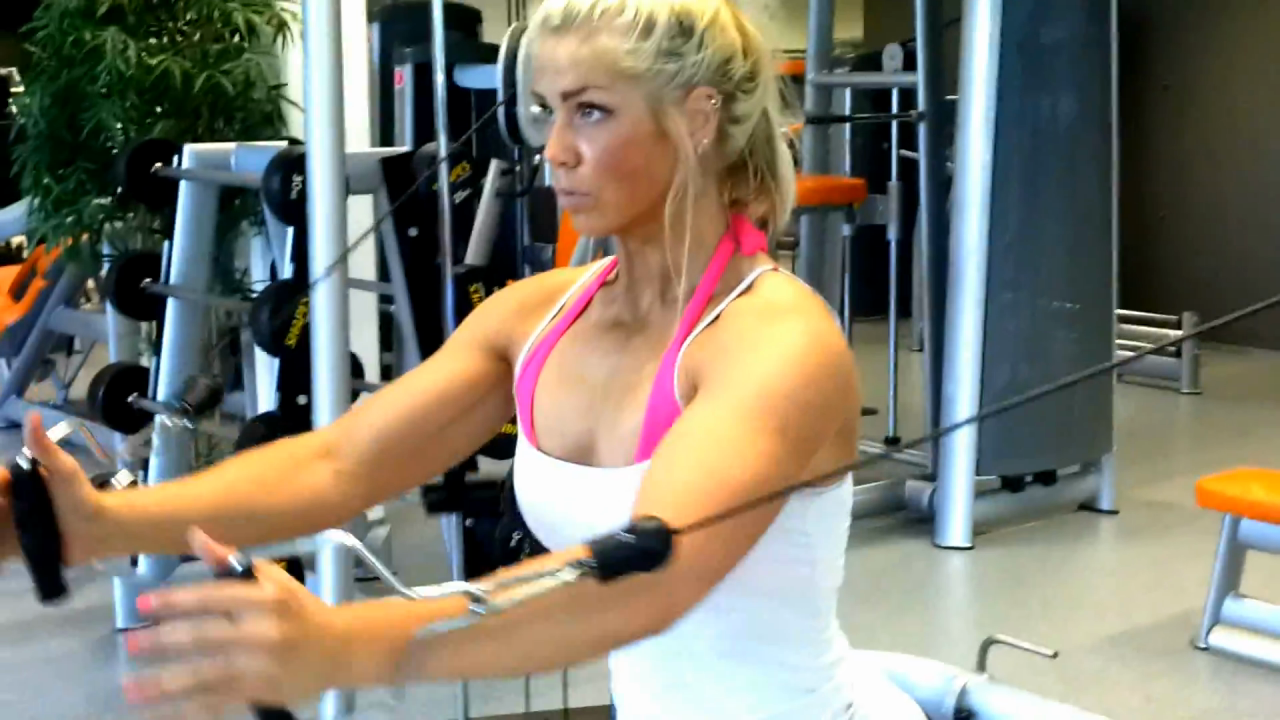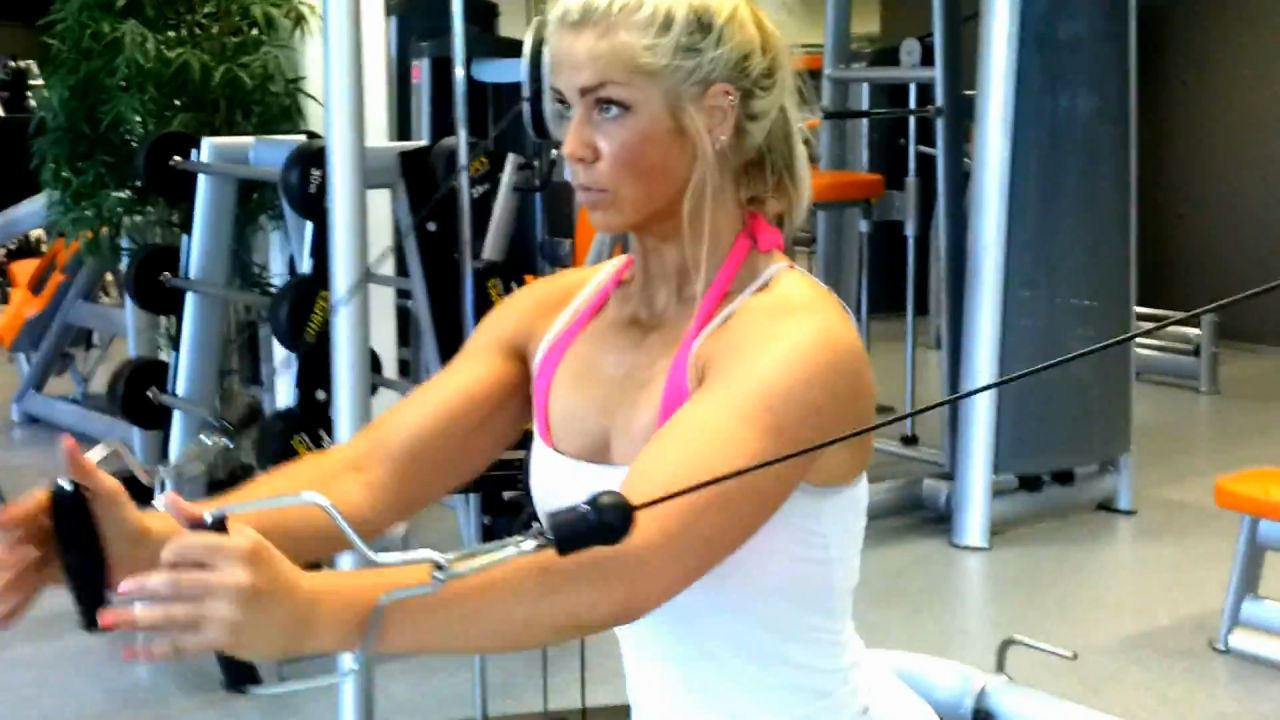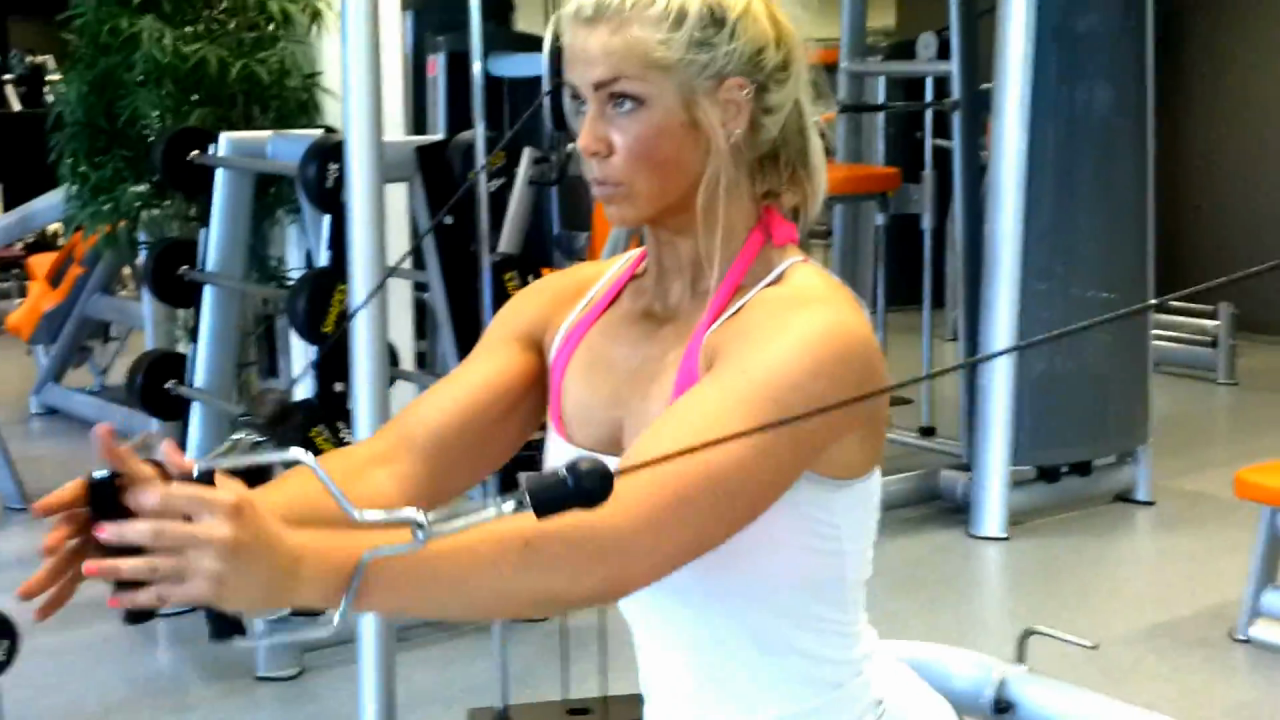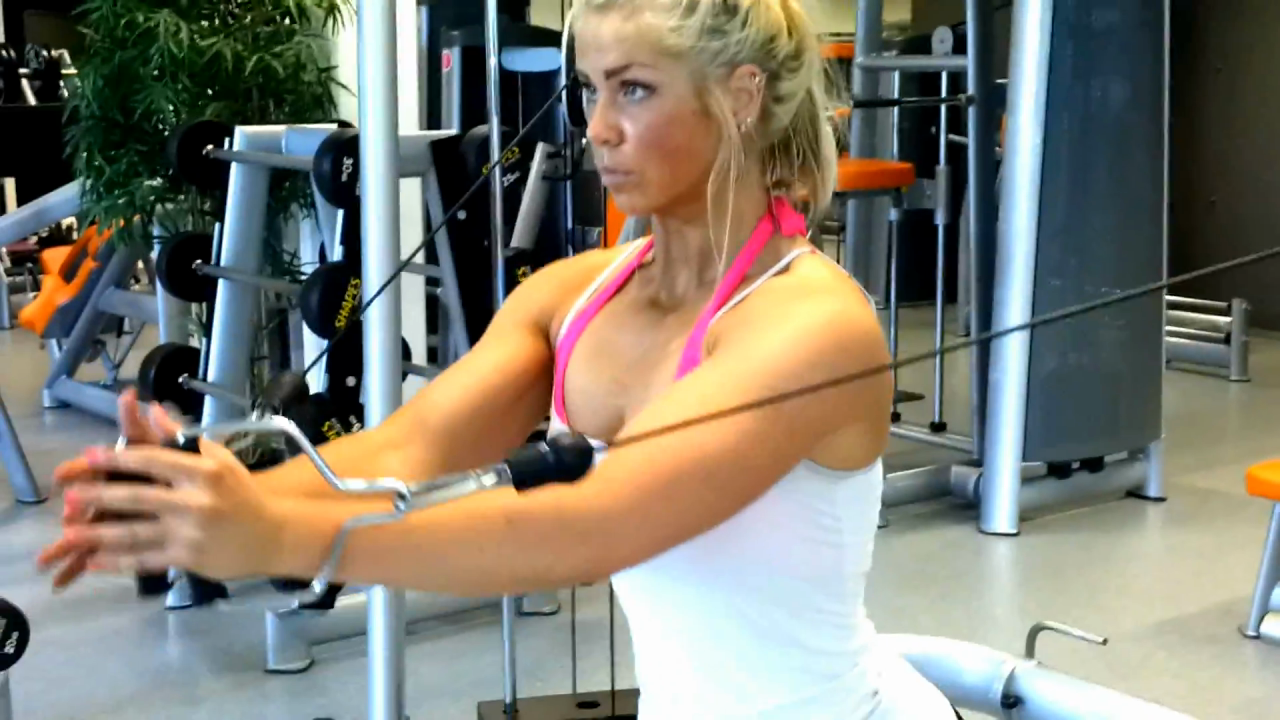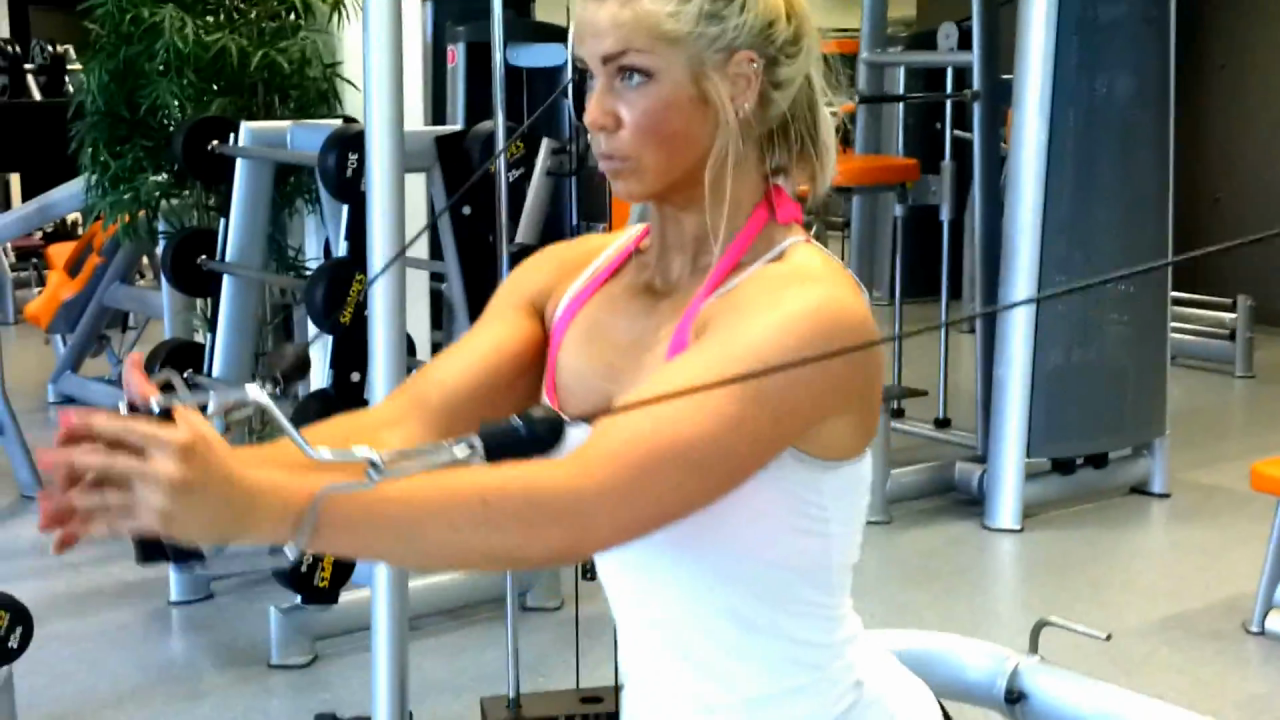
dt=0.1s
person 1, frame 1
left shoulder: (776, 336)
right shoulder: (538, 315)
left elbow: (648, 575)
right elbow: (334, 465)
left wrist: (349, 643)
right wrist: (109, 518)
person 1, frame 2
left shoulder: (794, 337)
right shoulder: (553, 314)
left elbow: (621, 566)
right elbow: (365, 477)
left wrist: (317, 606)
right wrist: (161, 539)
person 1, frame 3
left shoulder: (806, 330)
right shoulder: (568, 305)
left elbow: (611, 544)
right elbow: (393, 468)
left wrist: (309, 571)
right wrist: (196, 524)
person 1, frame 4
left shoulder: (812, 320)
right shoulder: (574, 293)
left elbow: (598, 528)
right elbow: (406, 452)
left wrist: (285, 536)
right wrist: (231, 505)
person 1, frame 5
left shoulder: (803, 307)
right shoulder: (570, 276)
left elbow: (574, 508)
right elbow: (403, 431)
left wrist: (266, 507)
right wrist: (222, 476)
